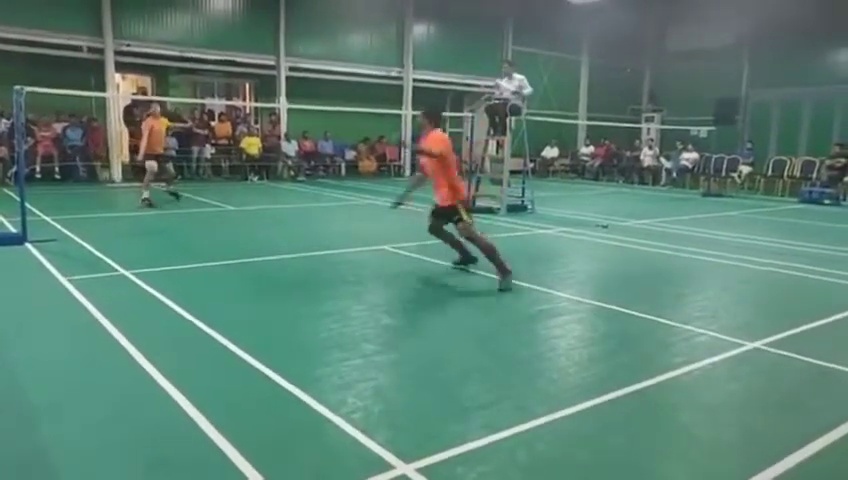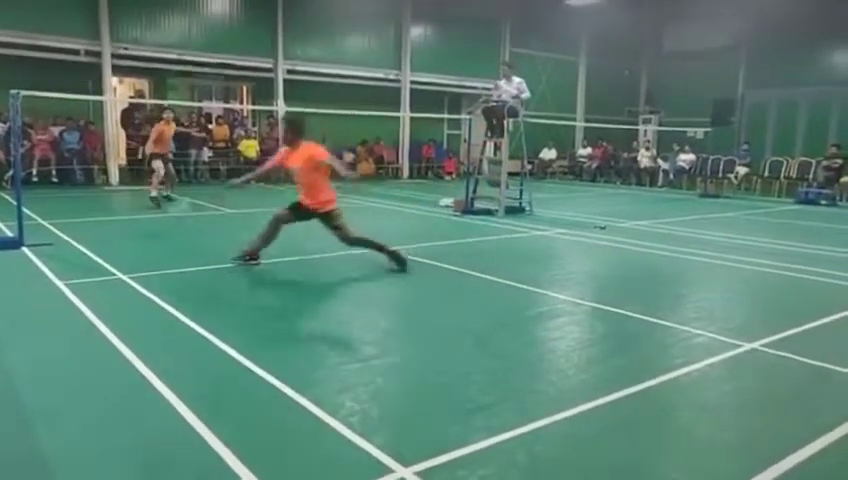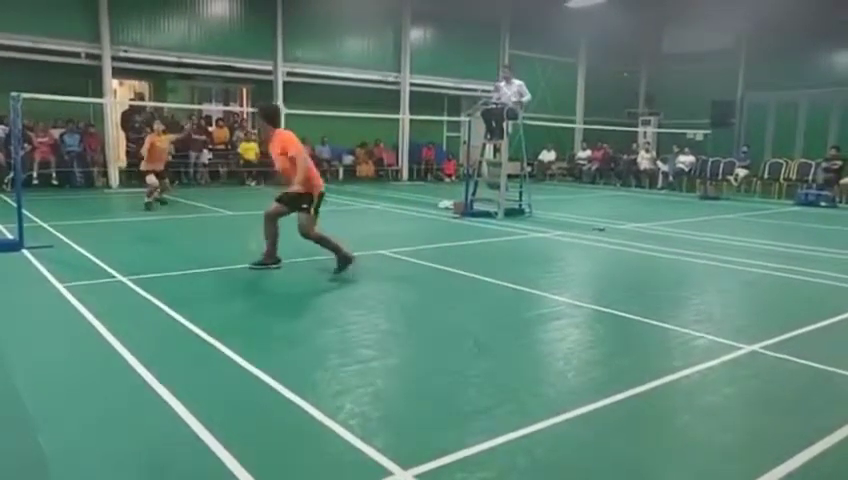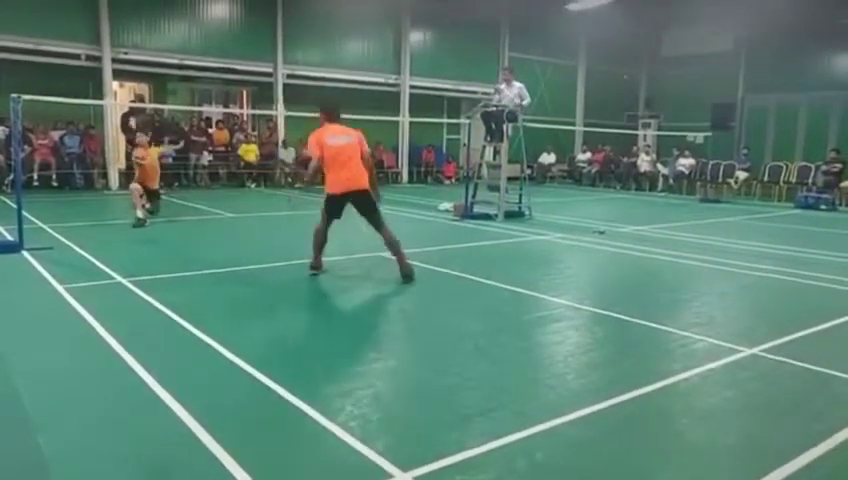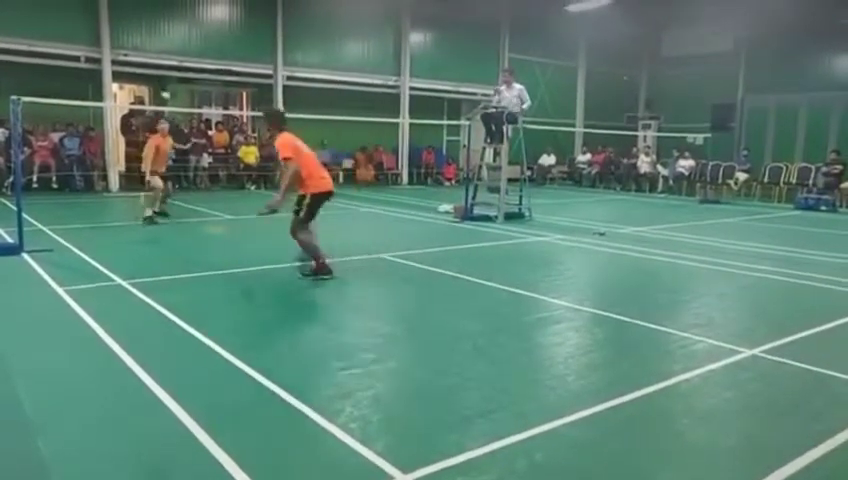
dt=0.5s
person 1, frame 1
left shoulder: (438, 138)
right shoulder: (425, 140)
left elbow: (438, 155)
right elbow: (422, 173)
left wrist: (415, 149)
right wrist: (405, 193)
left hip: (454, 197)
right hip: (442, 198)
left knee: (469, 234)
right knee: (434, 228)
left ankle: (504, 271)
right ankle: (466, 256)
person 1, frame 2
left shoulder: (312, 150)
right shoulder: (284, 153)
left elbow: (332, 161)
right elbow: (264, 170)
left wrist: (344, 172)
right wrist: (240, 180)
left hip: (325, 203)
right hip: (306, 202)
left knee: (348, 238)
right knee: (277, 218)
left ankle: (390, 254)
right ankle: (252, 253)
person 1, frame 3
left shoulder: (284, 137)
right shoulder: (274, 140)
left elbow: (302, 160)
left wrist: (298, 184)
left hip: (310, 189)
right hip: (297, 189)
left knee: (305, 230)
right knee: (270, 215)
left ankle: (344, 256)
right ankle: (270, 258)
person 1, frame 4
left shoulder: (317, 136)
right shoulder: (355, 134)
left elbow: (315, 165)
right elbow: (368, 161)
left wrist: (306, 182)
right wrist: (374, 188)
left hip: (336, 188)
right hip: (360, 186)
left knee: (323, 224)
right knee: (381, 227)
left ankle: (316, 263)
right ankle: (404, 266)
person 1, frame 5
left shoulder: (282, 141)
right shoulder: (291, 139)
left elbow: (294, 168)
right elbow: (296, 168)
left wrist: (280, 196)
right wrist: (277, 203)
left hip: (317, 187)
right hip: (324, 185)
left knee: (297, 230)
right knee: (302, 224)
left ankle: (322, 267)
right ankle: (310, 251)
